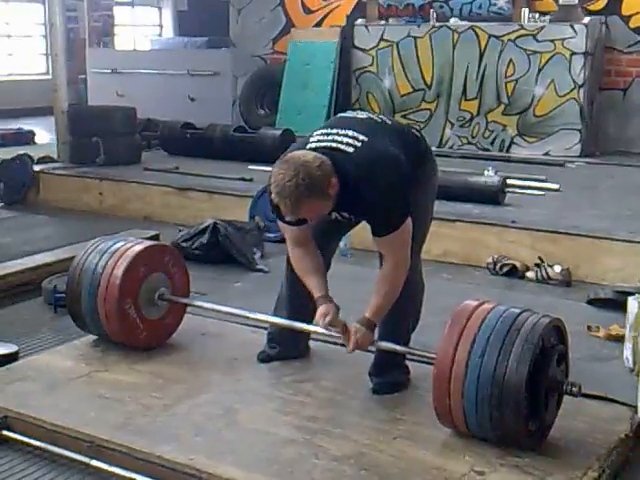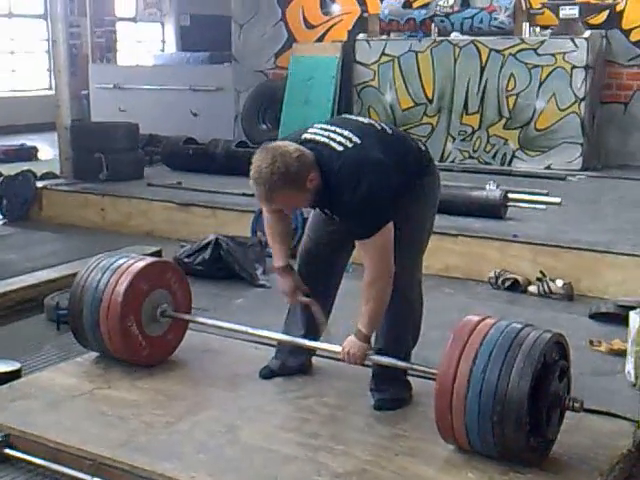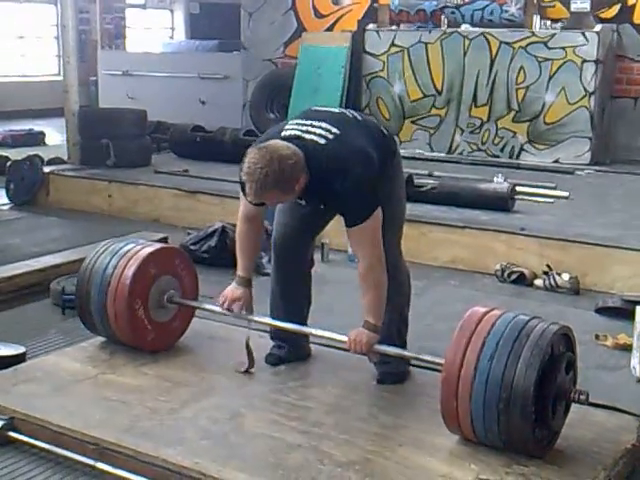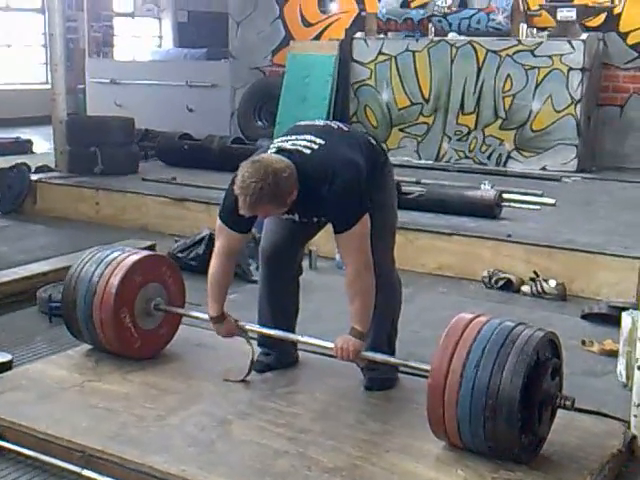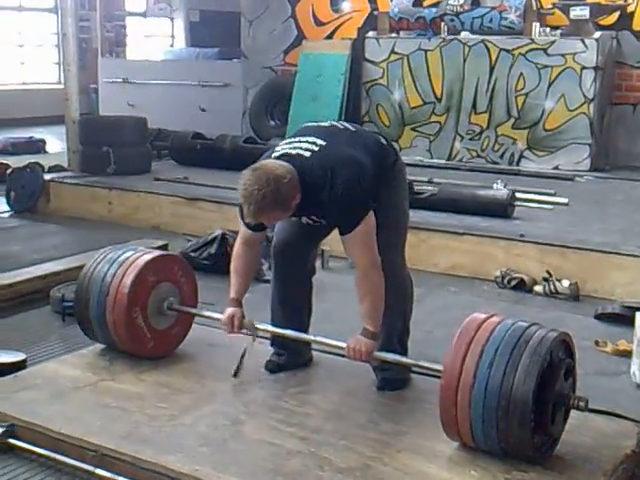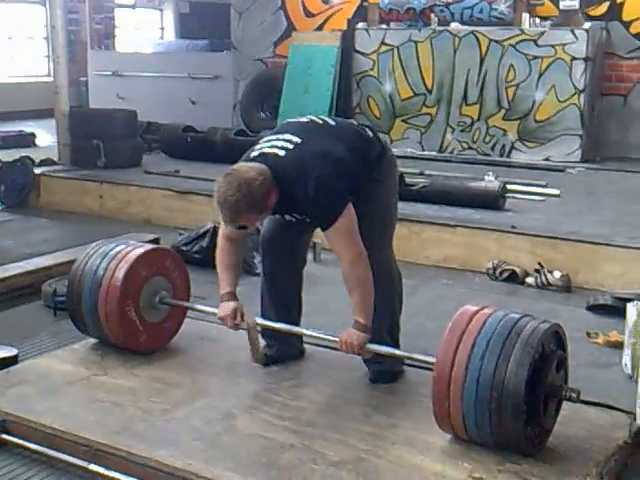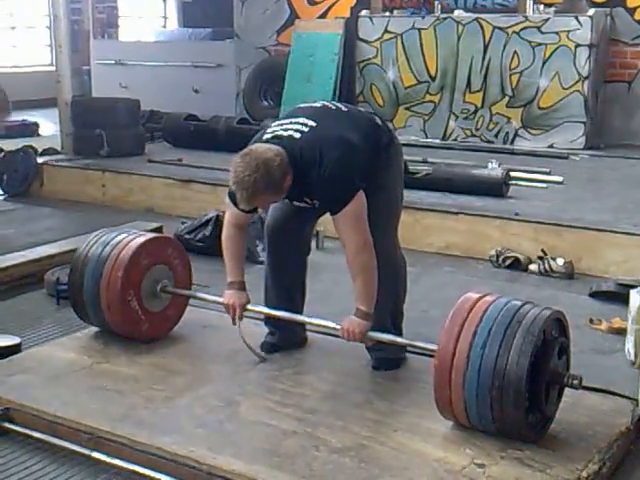
dt=0.7s
person 1, frame 1
left shoulder: (378, 186)
right shoulder: (288, 183)
left elbow: (396, 262)
right elbow: (299, 246)
left wrist: (368, 322)
right wrist: (322, 300)
left hip: (411, 168)
left knee: (406, 265)
right knee: (302, 255)
left ankle: (390, 363)
right ankle: (287, 340)
person 1, frame 2
left shoulder: (359, 187)
right shoulder: (282, 169)
left elbow: (379, 271)
right elbow: (273, 212)
left wrist: (362, 335)
right wrist: (283, 269)
left hip: (412, 183)
left knee: (400, 277)
right knee: (313, 261)
left ankle: (391, 378)
right ankle: (294, 354)
person 1, frame 3
left shoulder: (350, 178)
right shoulder: (258, 167)
left elbow: (369, 258)
right elbow: (249, 218)
left wrist: (371, 326)
right wrist: (242, 281)
left hip: (378, 164)
right hip: (311, 165)
left knee: (386, 256)
right knee: (285, 245)
right ankle: (289, 340)
person 1, frame 4
left shoulder: (340, 187)
right shoulder: (246, 186)
left elbow: (358, 266)
right elbow: (224, 252)
left wrist: (357, 333)
right wrist: (216, 315)
left hip: (370, 174)
right hip: (303, 172)
left knee: (378, 264)
right knee: (273, 254)
left ankle: (379, 359)
right ankle: (277, 348)
person 1, frame 5
left shoulder: (340, 190)
right shoulder: (259, 189)
left elbow: (367, 265)
right elbow: (247, 243)
left wrist: (369, 333)
right wrist: (235, 301)
left hip: (380, 174)
left knee: (388, 263)
right knee: (286, 252)
left ankle: (391, 359)
right ankle: (290, 348)
person 1, frame 6
left shoulder: (317, 187)
right shoulder: (243, 186)
left elbow: (353, 256)
right elbow: (228, 238)
left wrist: (361, 326)
right wrist: (227, 295)
left hip: (370, 165)
left knee: (375, 255)
right knee: (275, 243)
left ankle: (384, 352)
right ankle: (282, 341)
person 1, frame 7
left shoulder: (331, 171)
right shoulder: (252, 170)
left elbow: (358, 245)
right elbow: (234, 224)
left wrist: (363, 314)
right wrist: (235, 284)
left hip: (377, 155)
left knee: (380, 243)
right knee: (279, 230)
left ankle: (386, 339)
right ankle: (285, 328)
